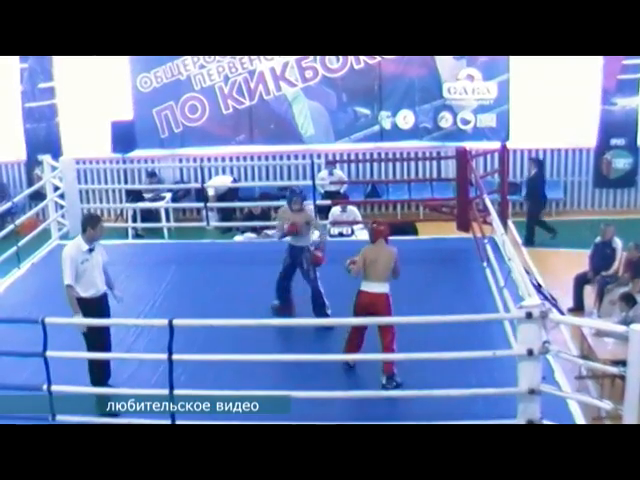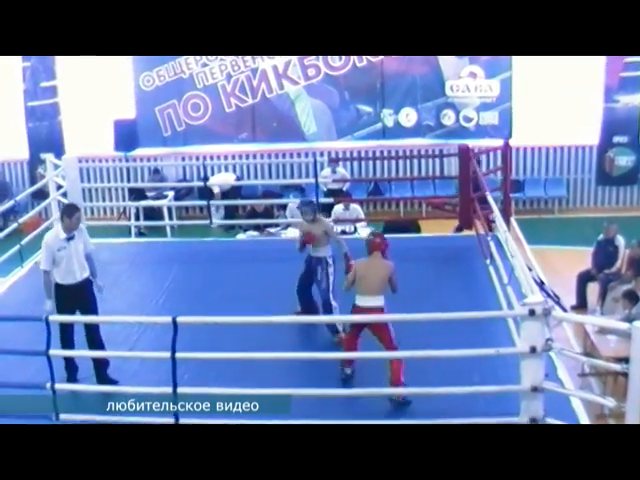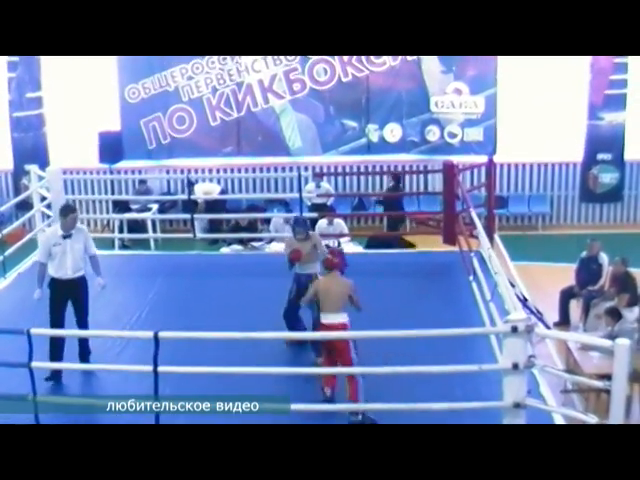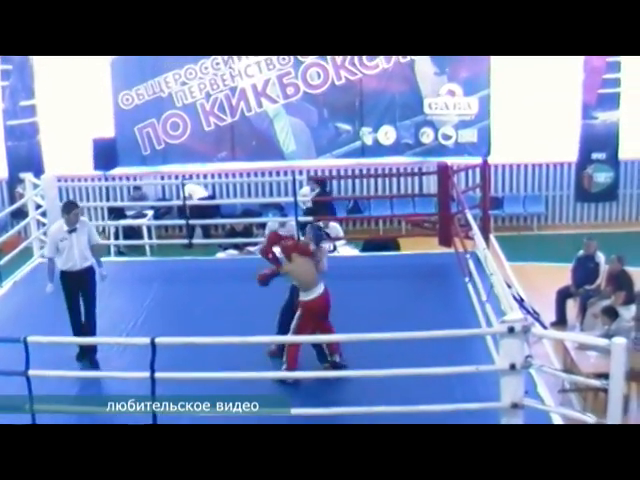
dt=0.7s
person 1, frame 1
left shoulder: (97, 244)
right shoulder: (71, 252)
right elbow: (69, 287)
left wrist: (113, 290)
right wrist: (78, 315)
left hip: (101, 299)
right hip: (85, 304)
left knee: (105, 344)
right knee: (95, 349)
left ankle: (103, 382)
right ankle: (101, 397)
person 1, frame 2
left shoulder: (81, 231)
right shoulder: (50, 239)
right elbow: (47, 272)
left wrist: (95, 278)
right wrist: (49, 300)
left hip: (84, 285)
right hip: (64, 291)
left knee: (93, 330)
right knee: (66, 334)
left ankle: (102, 374)
right ankle: (71, 372)
person 1, frame 3
left shoulder: (82, 232)
right shoulder: (48, 236)
left elbow: (92, 256)
right elbow: (42, 263)
left wrist: (99, 276)
right wrist: (39, 288)
left hip: (78, 282)
right hip: (57, 284)
left knee: (82, 322)
right knee: (56, 326)
left ankle: (85, 357)
right ankle: (56, 369)
person 1, frame 4
left shoulder: (85, 224)
right shoulder: (54, 231)
left elbow: (94, 246)
right elbow: (51, 258)
left wrist: (100, 267)
right wrist: (50, 282)
left hip: (87, 272)
right hip: (67, 276)
left knee: (90, 312)
right knee: (74, 314)
left ankle: (91, 353)
right ankle: (83, 348)
person 2, frame 1
left shoulder: (366, 250)
right shoulder: (393, 252)
left elbow: (354, 272)
right elbow: (396, 275)
left wrist: (352, 264)
left hip: (364, 296)
right hip: (382, 298)
left knee: (357, 329)
right knee: (387, 336)
left ankle: (349, 359)
right ankle: (389, 377)
person 2, frame 2
left shoulder: (360, 263)
right shoulder: (389, 265)
left elbow: (346, 285)
right elbow: (394, 289)
left hip: (359, 310)
right hip: (377, 312)
left knee: (350, 337)
right knee: (393, 350)
left ankle: (347, 370)
person 2, frame 3
left shoulder: (319, 281)
right shoulder: (347, 284)
left elbow: (305, 301)
right elbow: (359, 307)
left hip: (324, 328)
right hip: (340, 329)
left knee: (329, 361)
right knee: (351, 372)
left ankle: (328, 393)
right ankle: (356, 414)
person 2, frame 4
left shoulder: (288, 268)
right shoulder: (307, 252)
left elbow: (279, 269)
left hip: (309, 304)
right hip: (323, 296)
right knee: (324, 326)
left ankle: (289, 373)
right ankle: (336, 359)
person 3, frame 1
left shoulder: (307, 214)
right shoulder: (282, 212)
left elbow: (322, 231)
right elbow: (278, 235)
left wrist: (320, 248)
right wrist: (286, 231)
left hip: (306, 250)
right hip: (292, 248)
left knee: (313, 283)
right knee: (283, 280)
left ankle: (323, 315)
right ankle: (285, 305)
person 3, frame 2
left shoulder: (325, 224)
right shoulder: (302, 225)
left elbow: (339, 241)
right elbow: (300, 249)
left wrist: (348, 258)
right wrist: (302, 242)
left hip: (324, 261)
right hip: (311, 259)
left knee: (327, 296)
right knee: (301, 288)
left ankle: (337, 330)
right ankle: (308, 309)
person 3, frame 3
left shoulder: (314, 238)
right shoulder: (289, 242)
left elbow: (324, 255)
right elbow: (290, 267)
right wrist: (291, 260)
left hip: (313, 278)
right hip: (299, 277)
left knee: (317, 315)
right knee: (289, 312)
left ankle: (320, 353)
person 3, frame 4
left shoulder: (320, 252)
left elbow: (323, 269)
right hip: (295, 288)
right knee: (284, 319)
left ankle: (326, 360)
right ankle: (280, 347)
